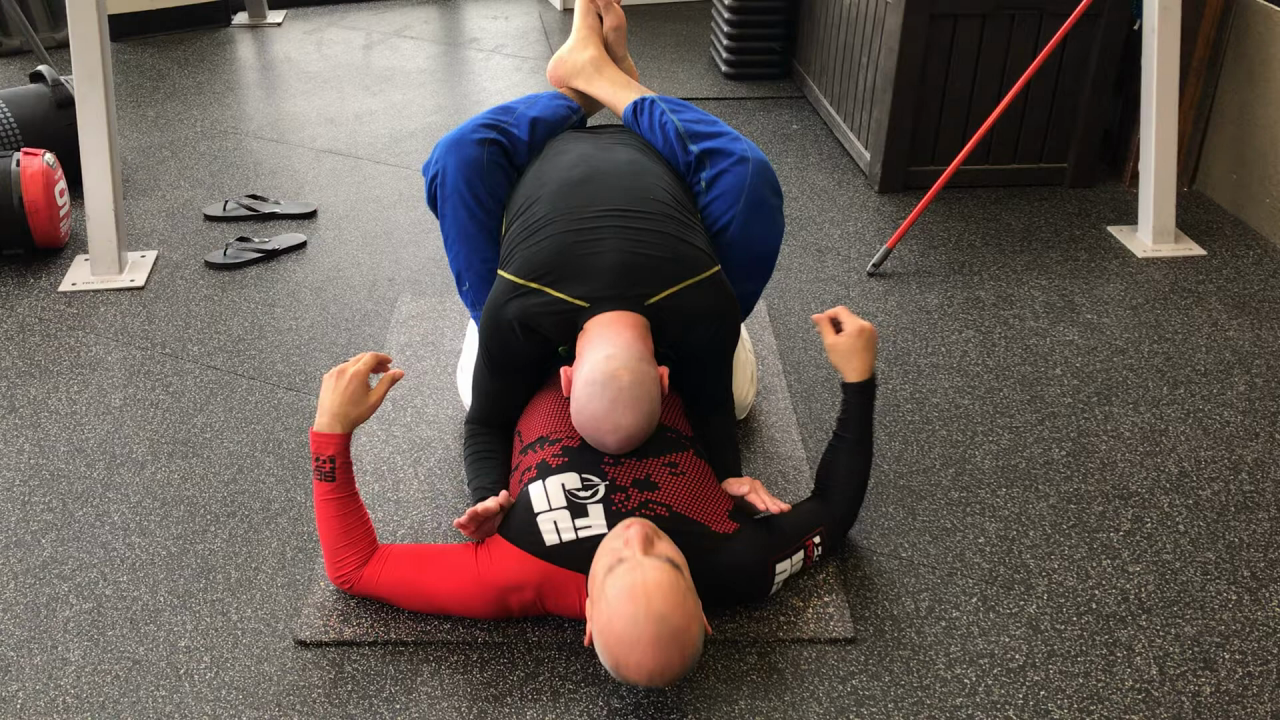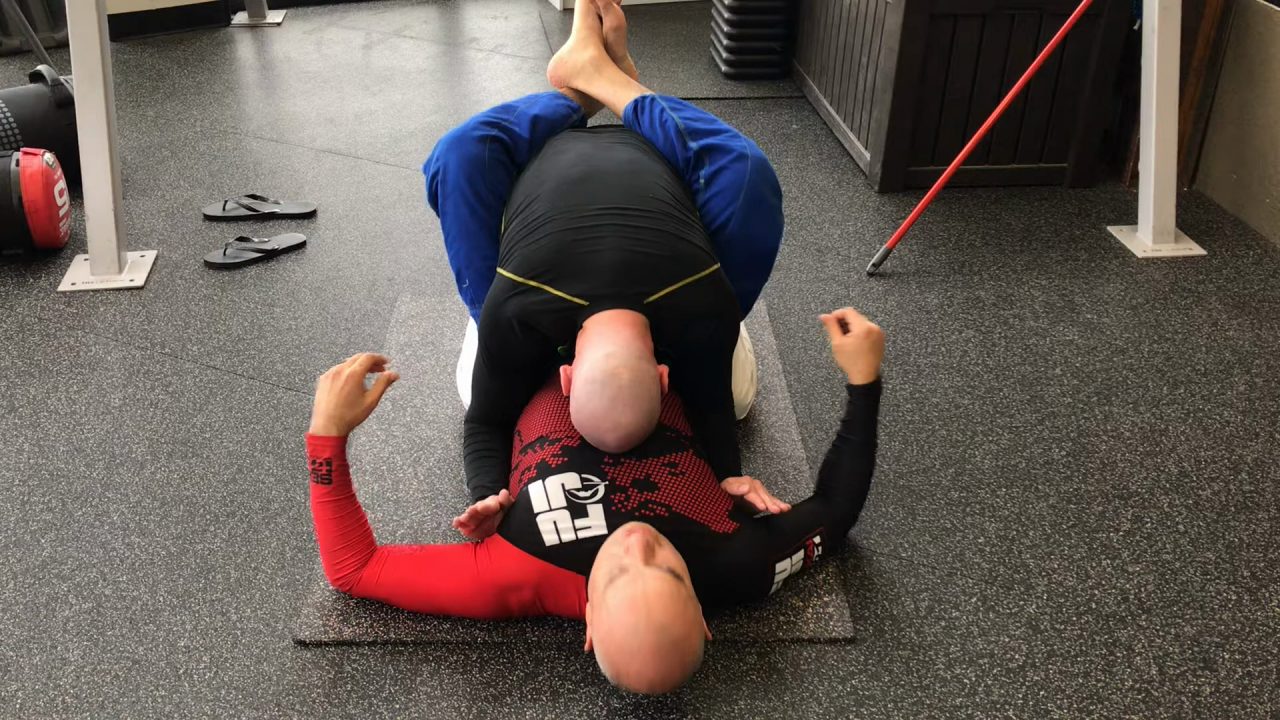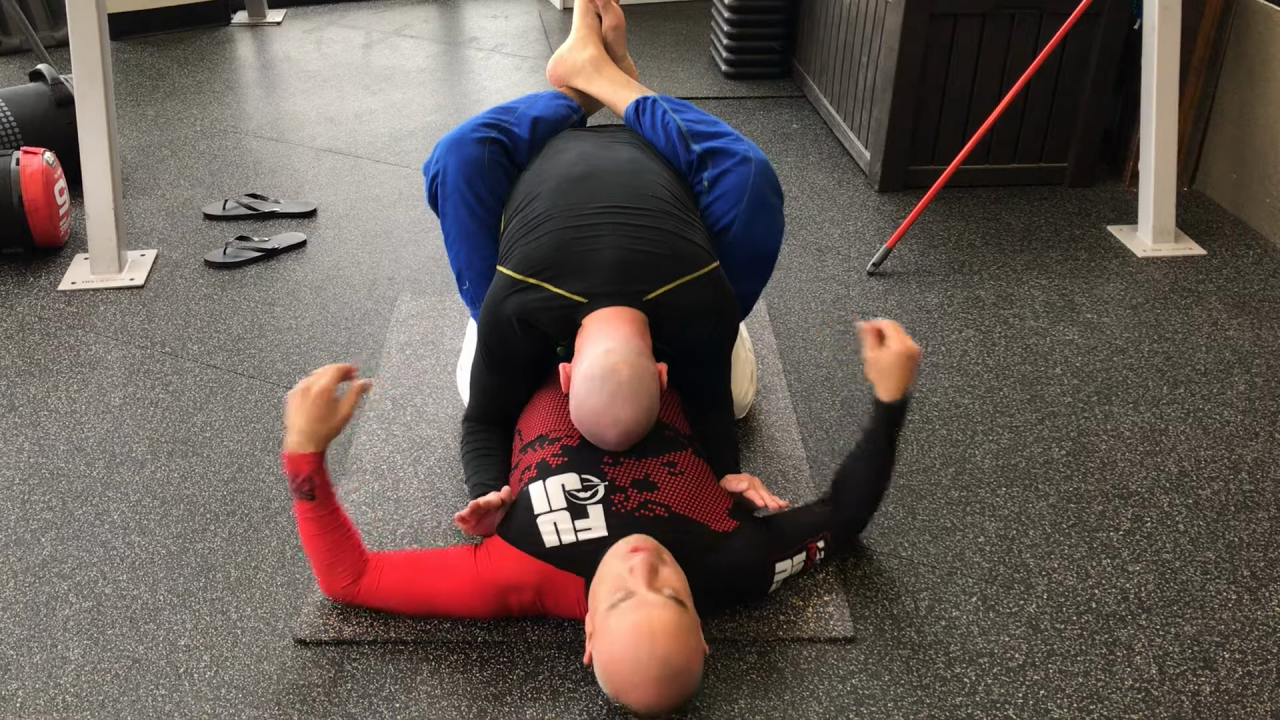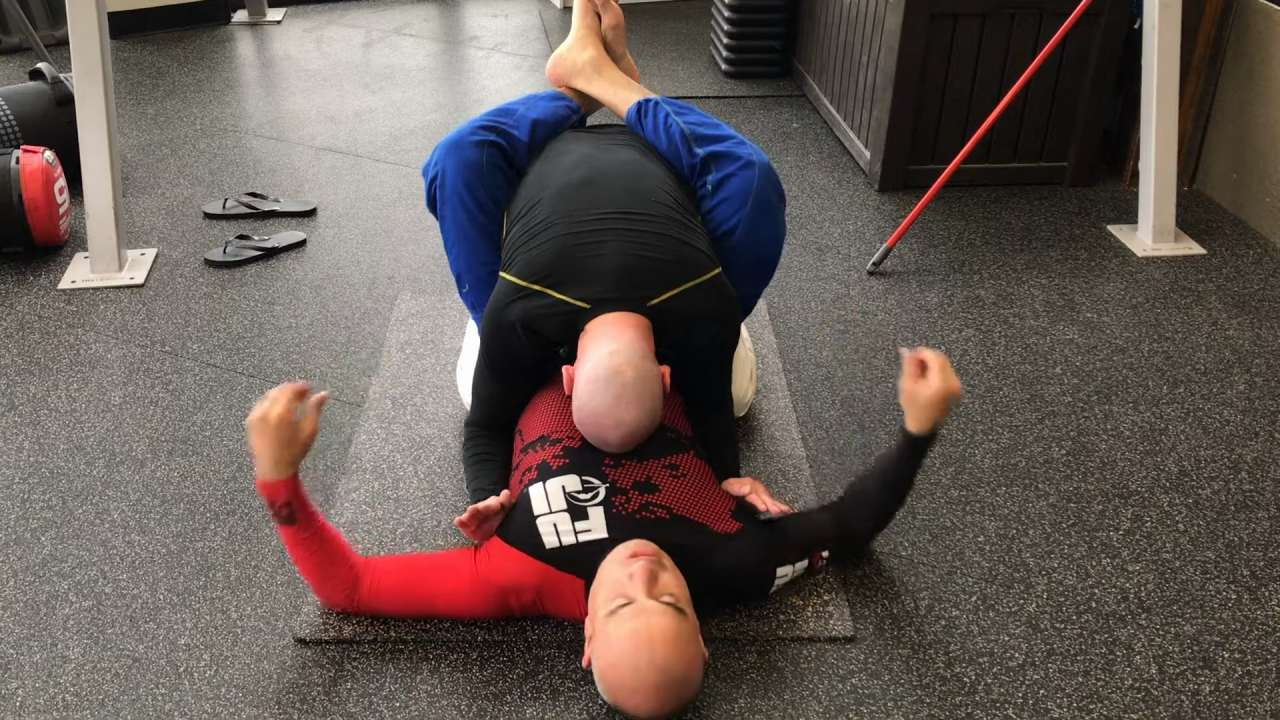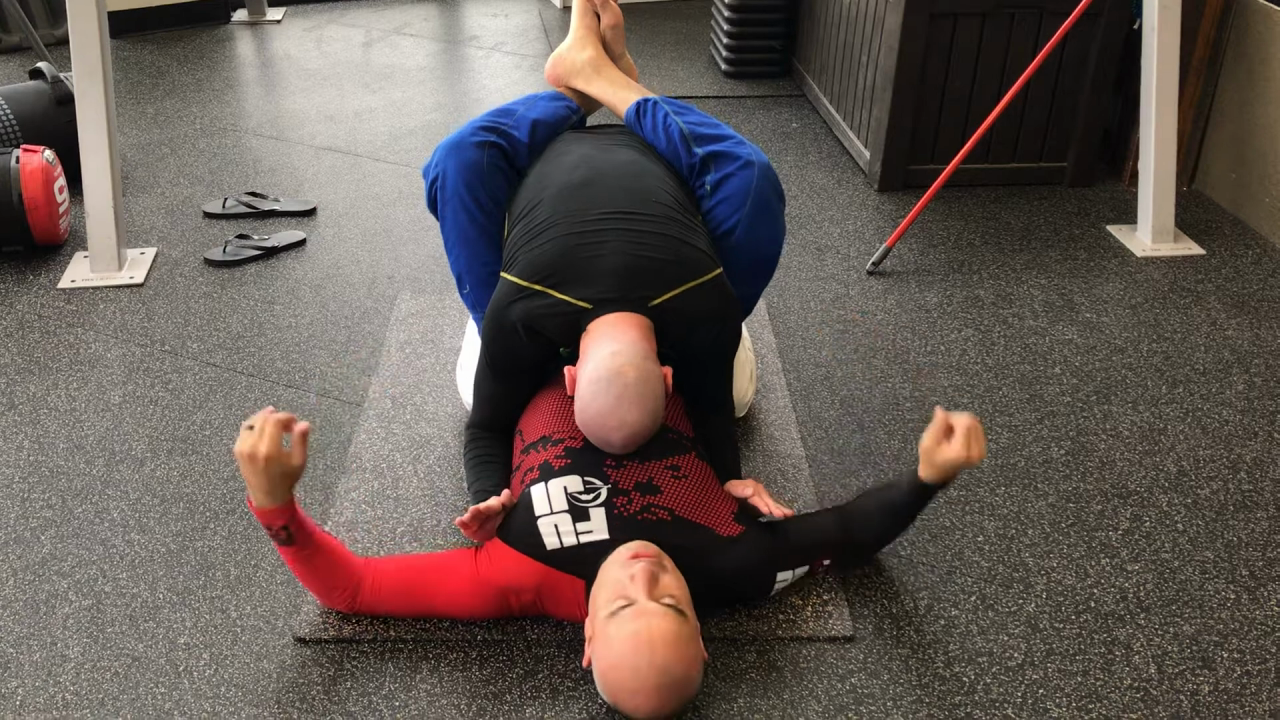
dt=0.1s
person 1, frame 1
left shoulder: (525, 582)
right shoulder: (735, 569)
left elbow: (353, 566)
right elbow: (832, 512)
left wrist: (332, 427)
right wrist: (859, 378)
person 1, frame 2
left shoulder: (524, 582)
right shoulder: (736, 569)
left elbow: (352, 568)
right elbow: (834, 513)
left wrist: (328, 430)
right wrist: (864, 380)
person 1, frame 3
left shoulder: (527, 582)
right shoulder: (731, 569)
left elbow: (347, 577)
right elbow: (842, 516)
left wrist: (308, 445)
right wrist: (888, 397)
person 1, frame 4
left shoulder: (524, 582)
right shoulder: (732, 567)
left elbow: (343, 585)
right elbow: (850, 524)
left wrist: (278, 469)
right wrist: (920, 427)
person 1, frame 5
left shoulder: (526, 580)
right shoulder: (731, 568)
left elbow: (347, 586)
right elbow: (849, 532)
left wrist: (272, 493)
right wrist: (926, 472)
person 2, frame 1
left shoulder: (704, 304)
right shoulder: (516, 311)
left elbow: (712, 407)
right elbow: (487, 422)
left wrist: (732, 483)
right wrist: (492, 501)
person 2, frame 2
left shoulder: (703, 303)
right shoulder: (516, 309)
left elbow: (711, 405)
right elbow: (487, 420)
left wrist: (731, 483)
right wrist: (491, 499)
person 2, frame 3
left shoulder: (702, 302)
right shoulder: (516, 308)
left elbow: (711, 405)
right elbow: (485, 420)
left wrist: (730, 478)
right wrist: (490, 498)
person 2, frame 4
left shoulder: (704, 308)
right shoulder: (519, 312)
left elbow: (711, 407)
right elbow: (487, 425)
left wrist: (731, 483)
right wrist: (490, 502)
person 2, frame 5
left shoulder: (706, 308)
right shoulder: (521, 313)
left elbow: (712, 409)
right elbow: (489, 428)
left wrist: (732, 485)
right wrist: (493, 504)
